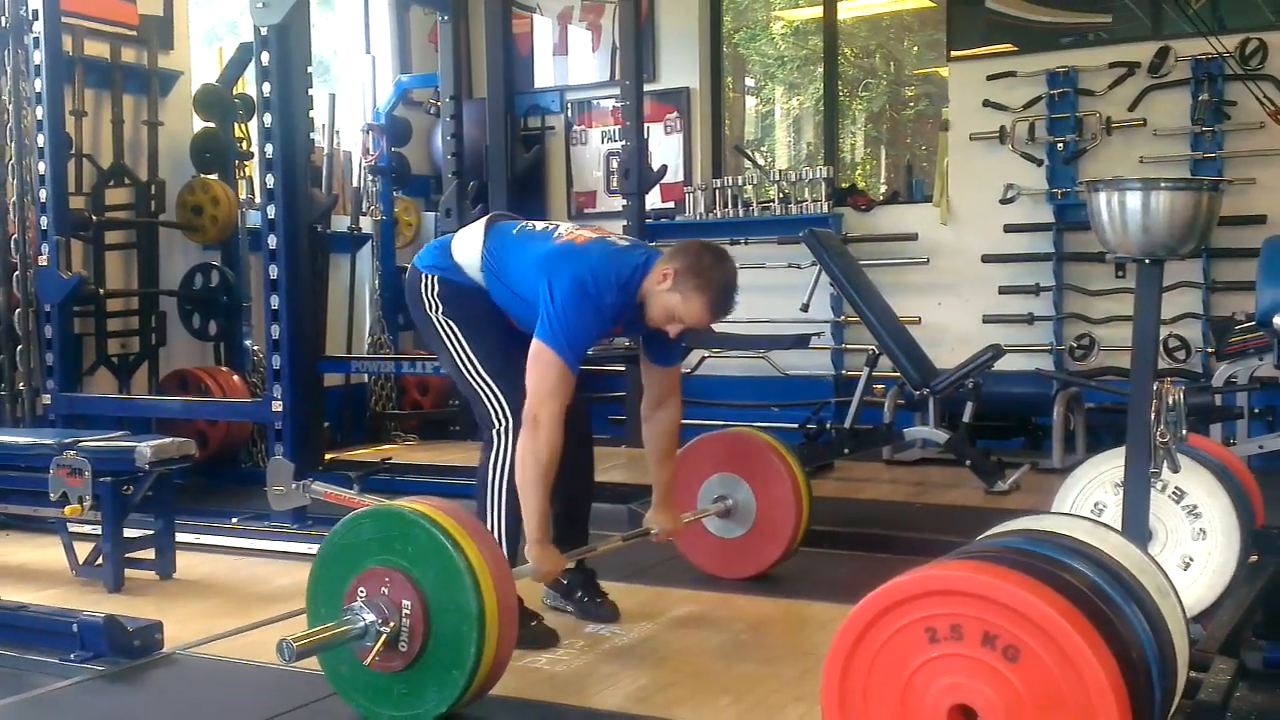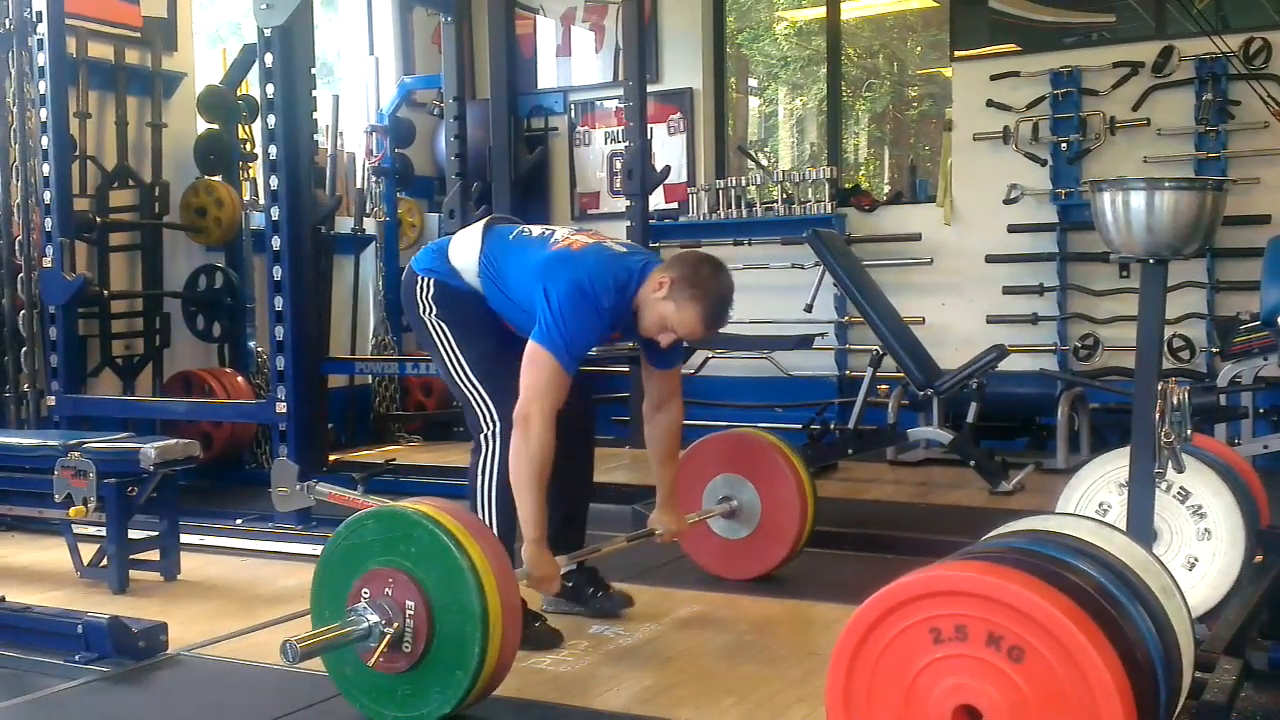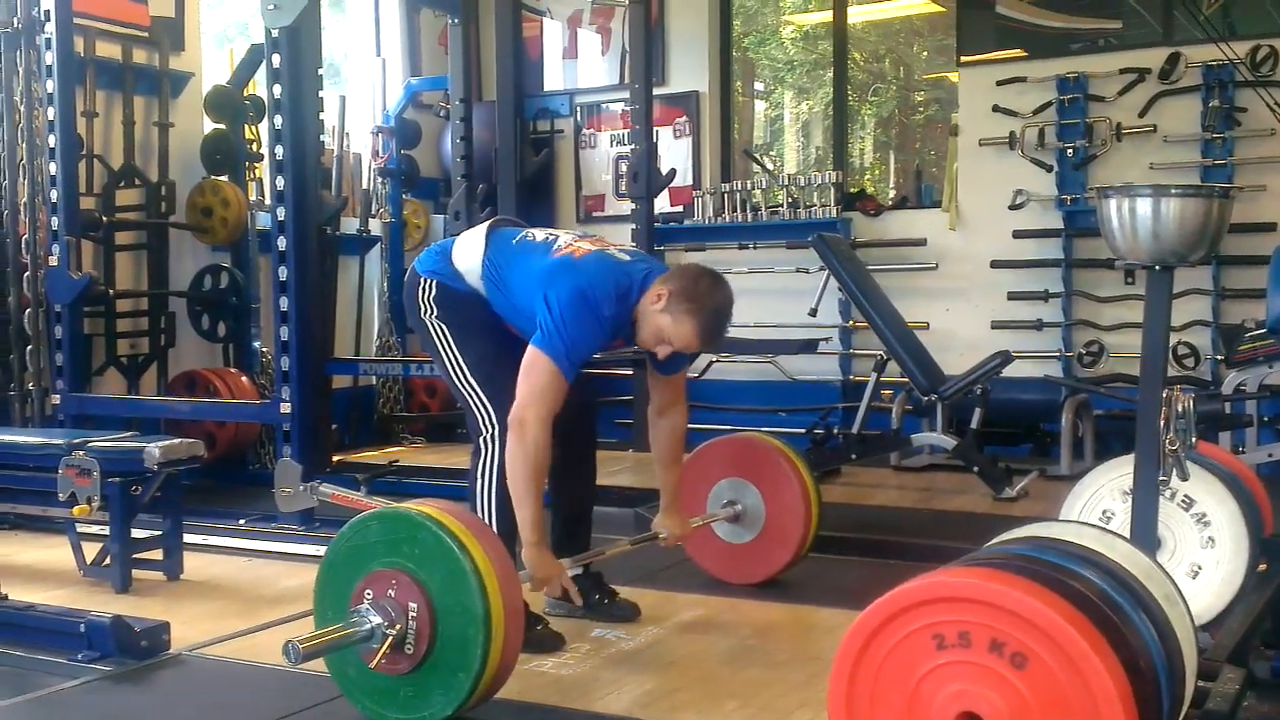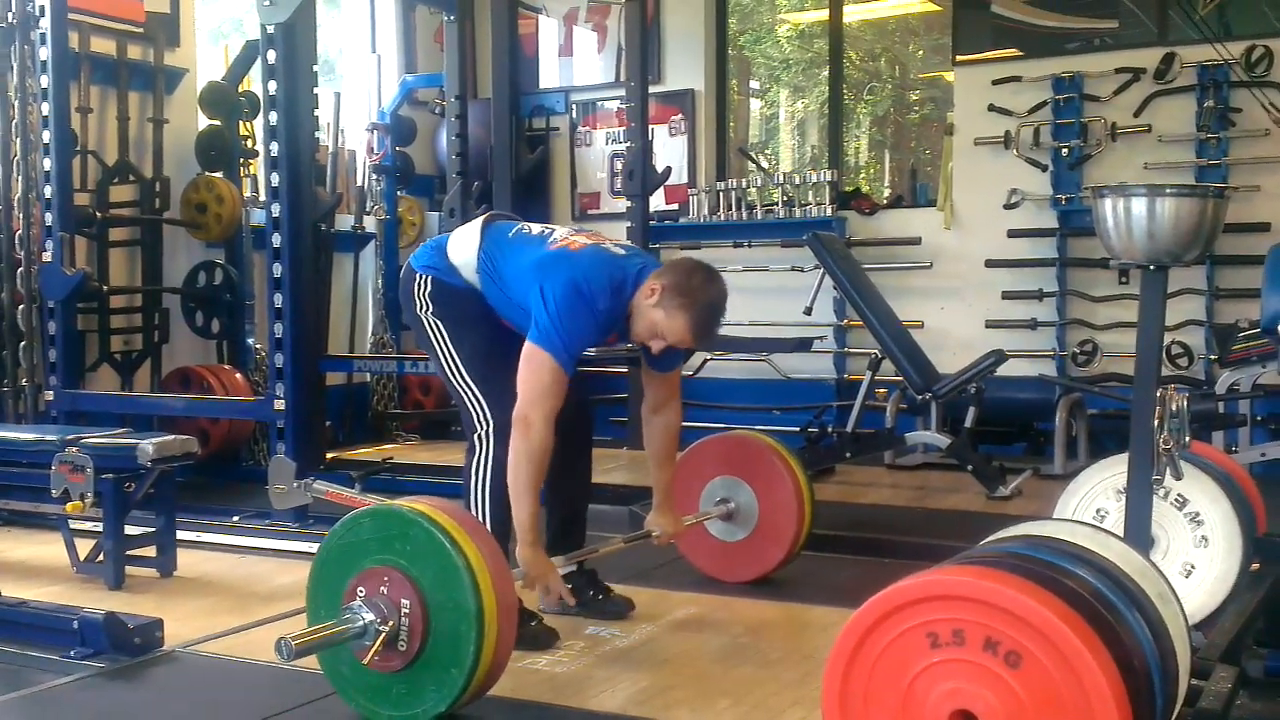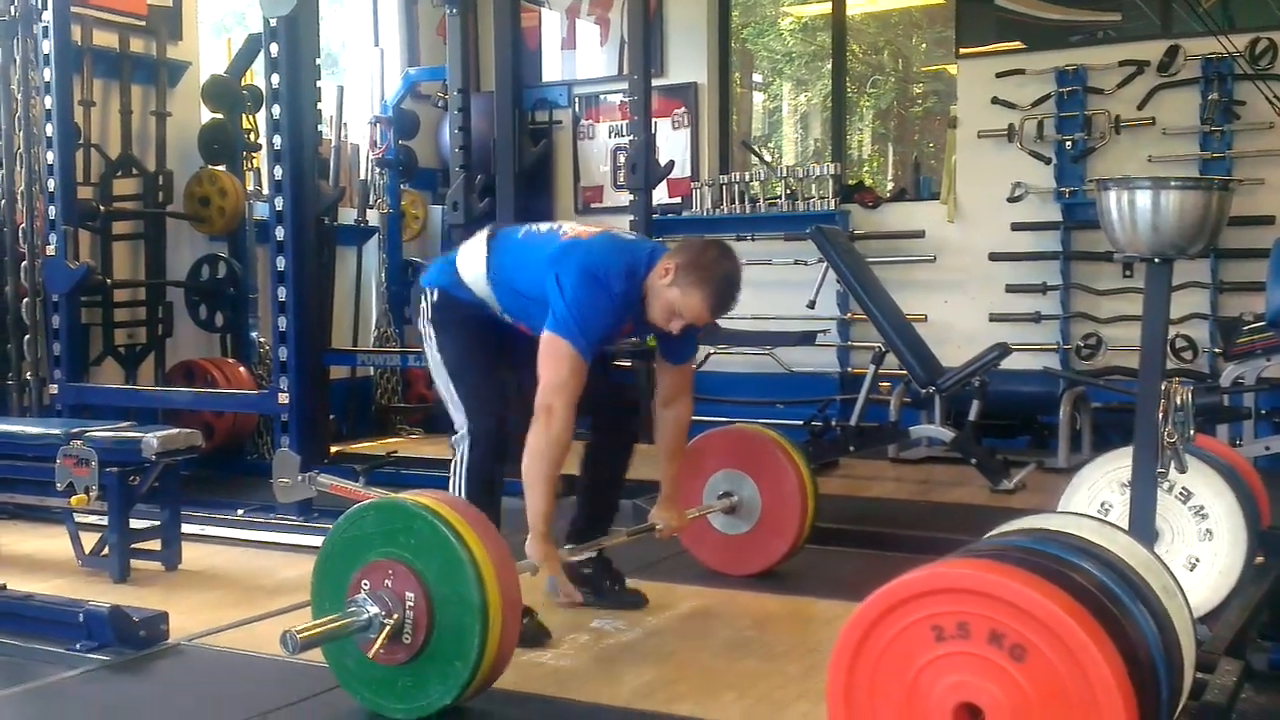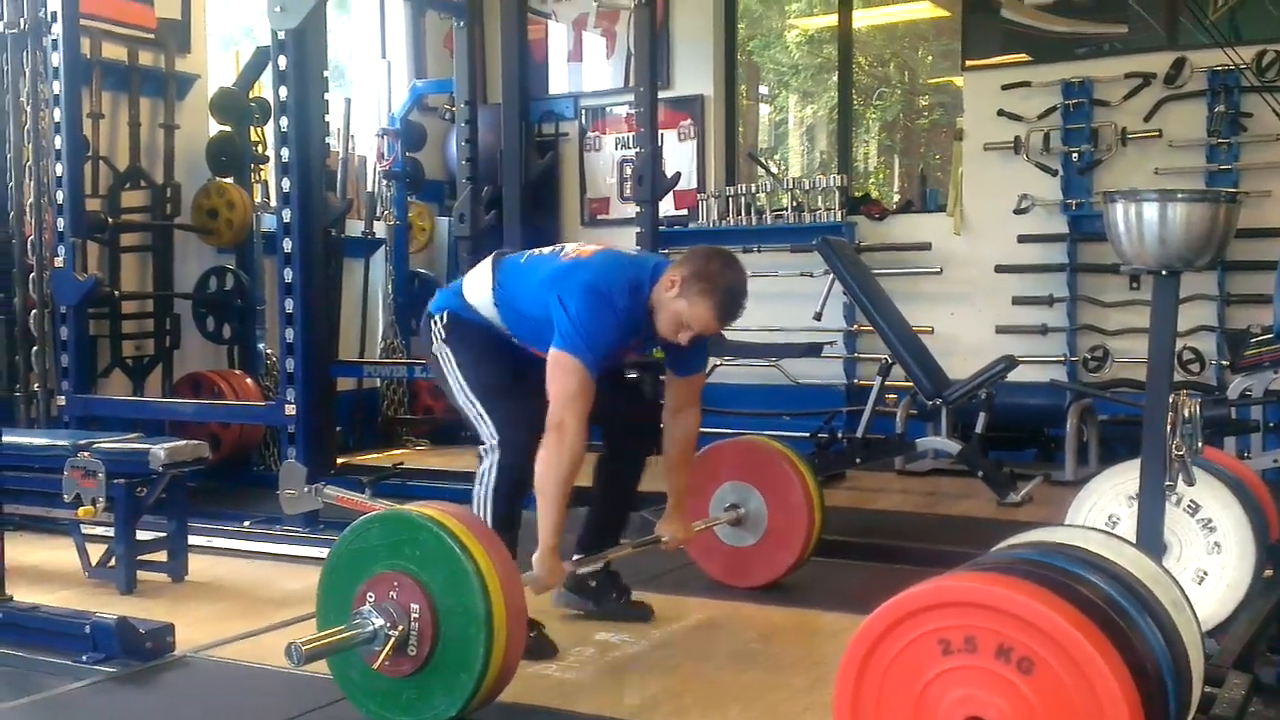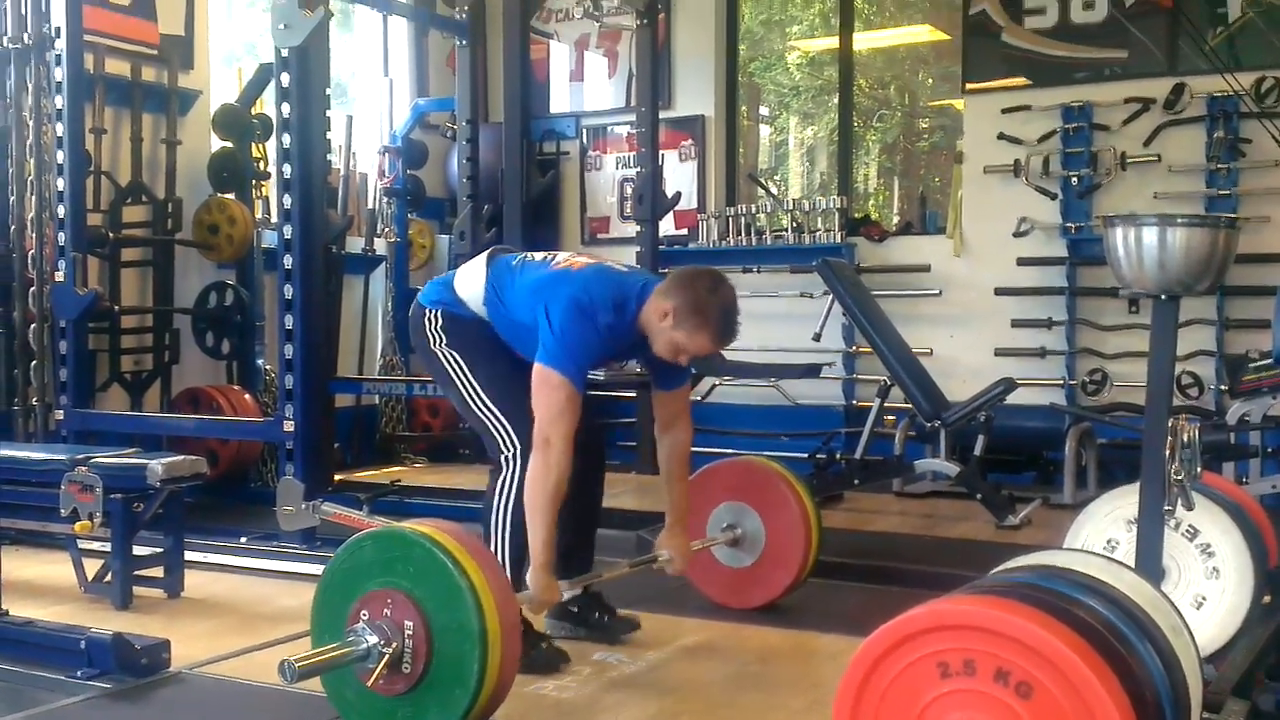
dt=0.3s
person 1, frame 1
left shoulder: (666, 293)
right shoulder: (586, 286)
left elbow: (662, 402)
right elbow: (541, 413)
left wrist: (662, 503)
right wrist: (538, 542)
left hip: (506, 292)
right hip: (450, 282)
left knee: (574, 420)
right knee: (513, 418)
left ankle: (569, 574)
person 1, frame 2
left shoulder: (670, 299)
right shoulder: (582, 293)
left elbow: (663, 404)
right elbow: (531, 418)
left wrist: (666, 504)
right wrist: (534, 544)
left hip: (504, 295)
right hip: (445, 286)
left knee: (575, 419)
right knee: (501, 423)
left ankle: (569, 576)
person 1, frame 3
left shoulder: (673, 307)
right shoulder: (584, 301)
left elbow: (668, 409)
right elbow: (527, 421)
left wrist: (669, 507)
right wrist: (535, 547)
left hip: (505, 293)
right hip: (448, 287)
left knee: (575, 421)
right knee: (501, 426)
left ankle: (573, 577)
person 1, frame 4
left shoulder: (669, 302)
right shoulder: (578, 296)
left elbow: (662, 407)
right elbow: (531, 421)
left wrist: (662, 506)
right wrist: (529, 547)
left hip: (502, 296)
right hip: (444, 284)
left knee: (573, 419)
right knee: (497, 424)
left ankle: (568, 575)
person 1, frame 5
left shoulder: (681, 292)
right shoulder: (592, 281)
left elbow: (673, 400)
right elbow: (552, 409)
left wrist: (668, 499)
right wrist: (539, 538)
left hip: (520, 312)
right hip: (457, 301)
left knee: (618, 409)
right knee: (486, 429)
left ankle: (583, 560)
person 1, frame 6
left shoulder: (688, 308)
right shoulder: (598, 295)
left elbow: (683, 411)
right elbow: (563, 426)
left wrist: (676, 510)
right wrist: (548, 550)
left hip: (530, 337)
right hip: (465, 321)
left knee: (637, 421)
right knee: (512, 440)
left ankle: (589, 575)
person 1, frame 7
left shoulder: (671, 321)
right shoulder: (583, 311)
left elbow: (673, 425)
right elbow: (550, 441)
left wrist: (676, 526)
right wrist: (541, 568)
left hip: (510, 329)
right hip: (452, 318)
right knee: (523, 447)
left ankle: (573, 601)
